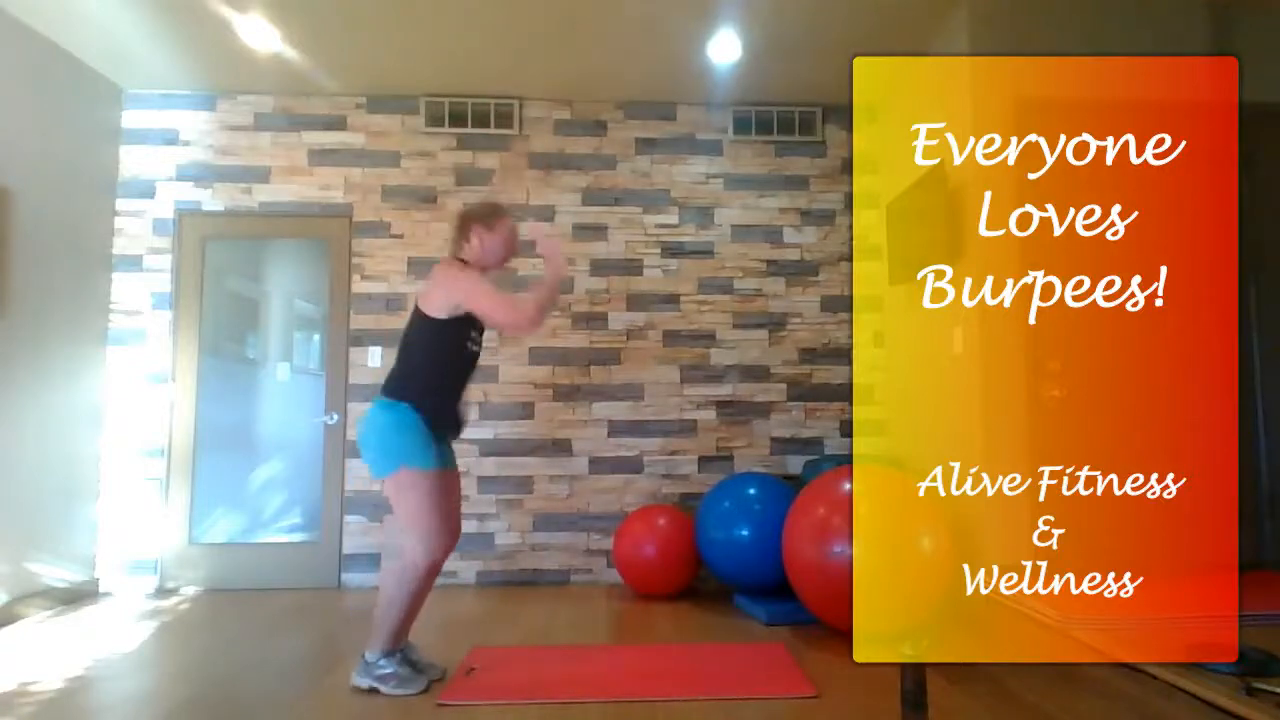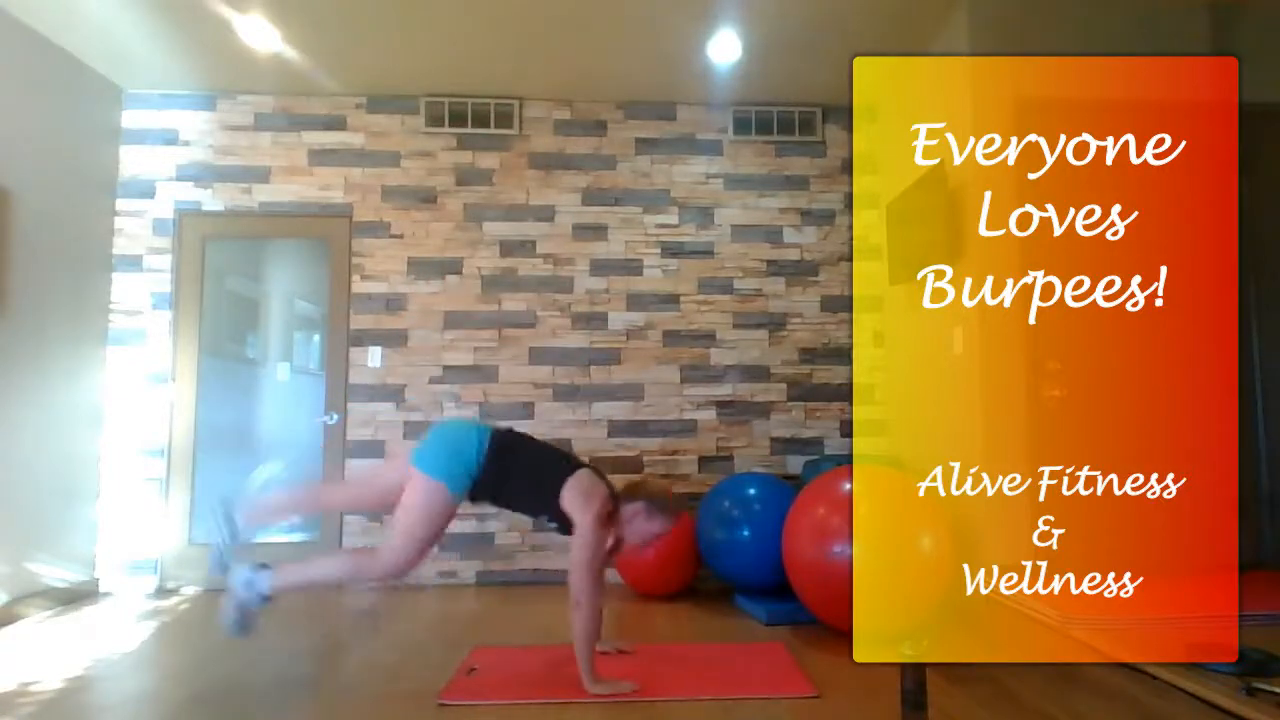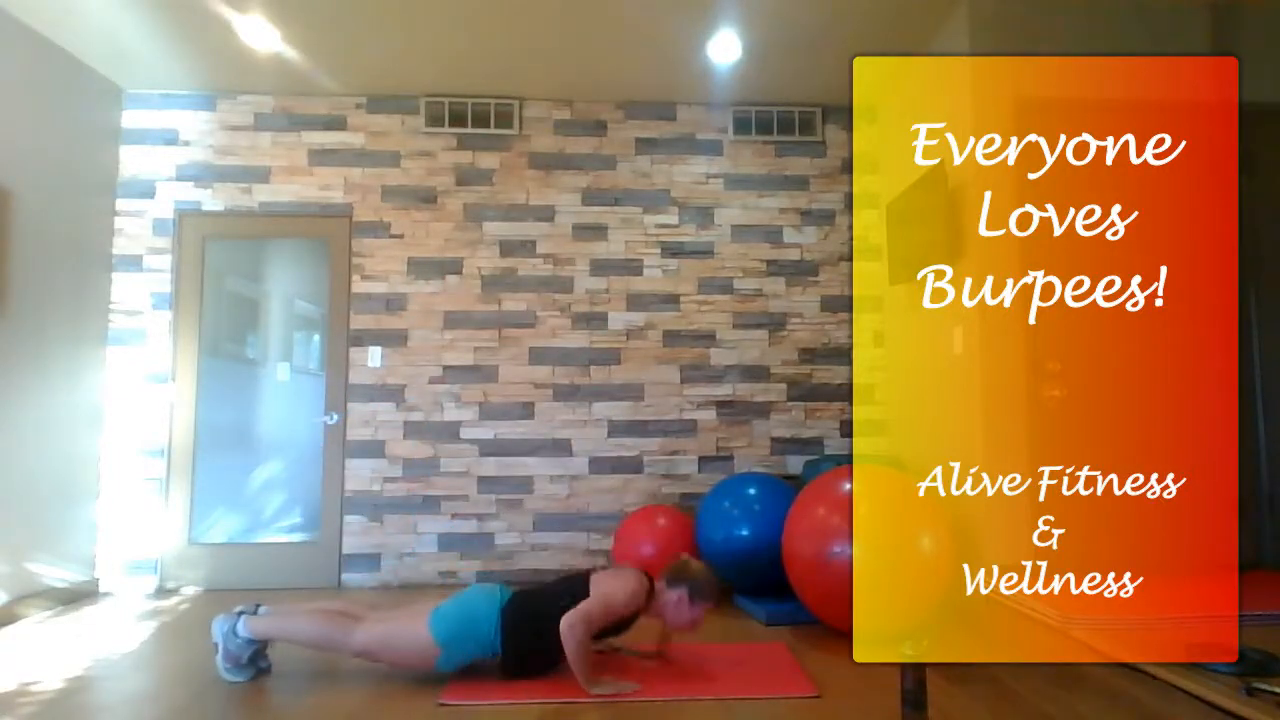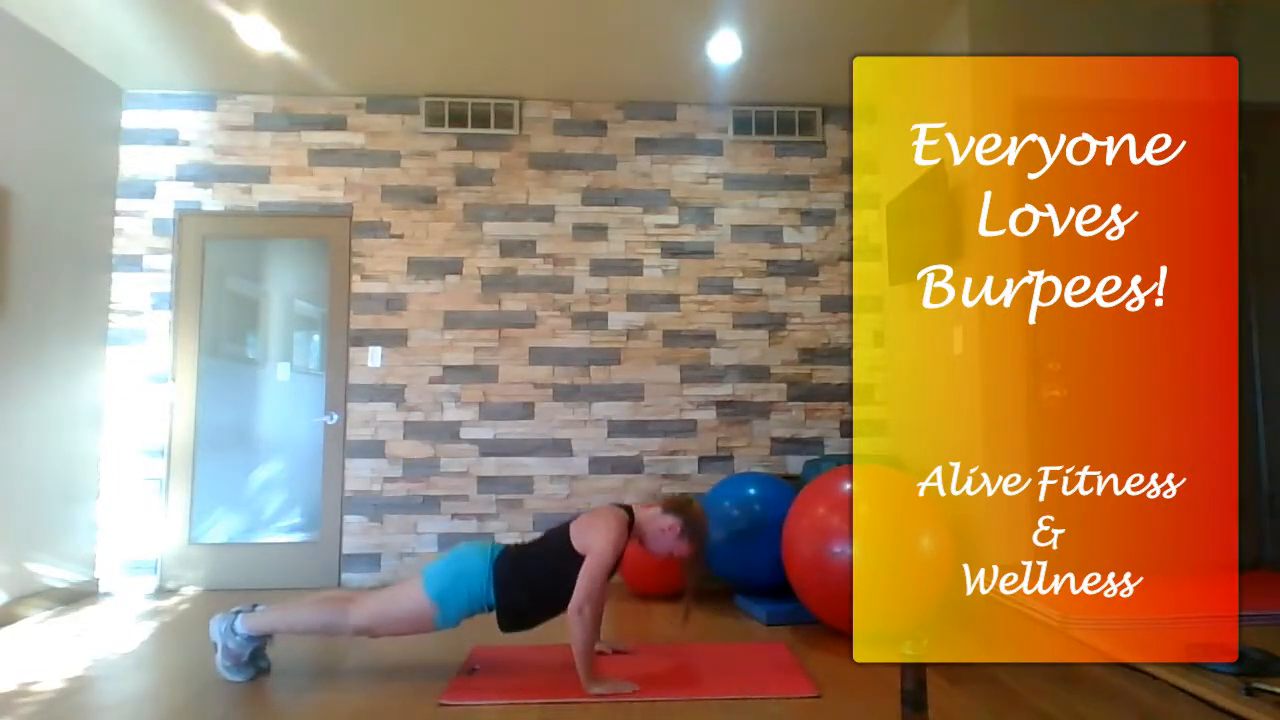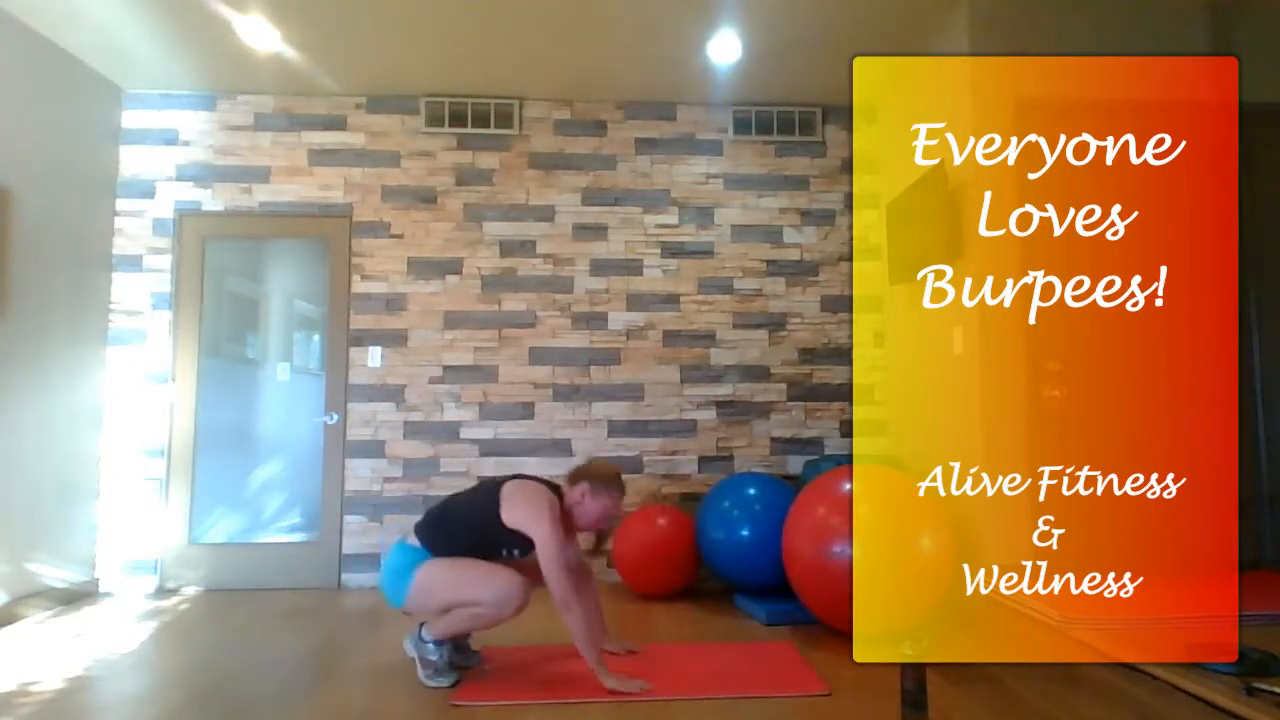
dt=1s
person 1, frame 1
left shoulder: (466, 286)
right shoulder: (455, 279)
left elbow: (516, 312)
right elbow: (524, 320)
left wrist: (549, 280)
right wrist: (555, 274)
left hip: (427, 424)
right hip: (398, 423)
left knee: (439, 540)
right knee: (425, 547)
left ankle: (393, 647)
right ankle: (374, 660)
person 1, frame 2
left shoulder: (608, 507)
right shoulder: (593, 509)
left elbow: (590, 574)
right elbow: (582, 597)
left wrist: (596, 639)
right wrist: (591, 678)
left hip: (459, 444)
right hip: (461, 452)
left knee: (344, 496)
right knee: (392, 561)
left ankle: (239, 521)
right ankle: (259, 583)
person 1, frame 3
left shoulder: (632, 580)
right shoulder: (632, 590)
right elbow: (570, 626)
left wrist: (598, 643)
right wrist: (591, 682)
left hip: (494, 606)
right hip: (487, 625)
left knee: (368, 618)
right knee: (359, 637)
left ankle: (257, 616)
right ankle: (243, 629)
person 1, frame 4
left shoulder: (618, 520)
right shoulder: (614, 531)
left elbow: (586, 588)
right elbow: (580, 606)
left wrist: (594, 642)
right wrist: (590, 680)
left hip: (488, 568)
right hip: (480, 579)
left knee: (365, 607)
right knee: (357, 618)
left ankle: (252, 619)
right ankle: (242, 626)
person 1, frame 5
left shoulder: (559, 507)
right shoulder: (542, 511)
left elbow: (580, 575)
right elbow: (566, 600)
left wrist: (603, 638)
right wrist: (603, 673)
left hip: (441, 552)
right hip: (407, 565)
left knee: (541, 568)
right knee: (512, 591)
left ankle: (453, 633)
right ankle: (430, 639)
